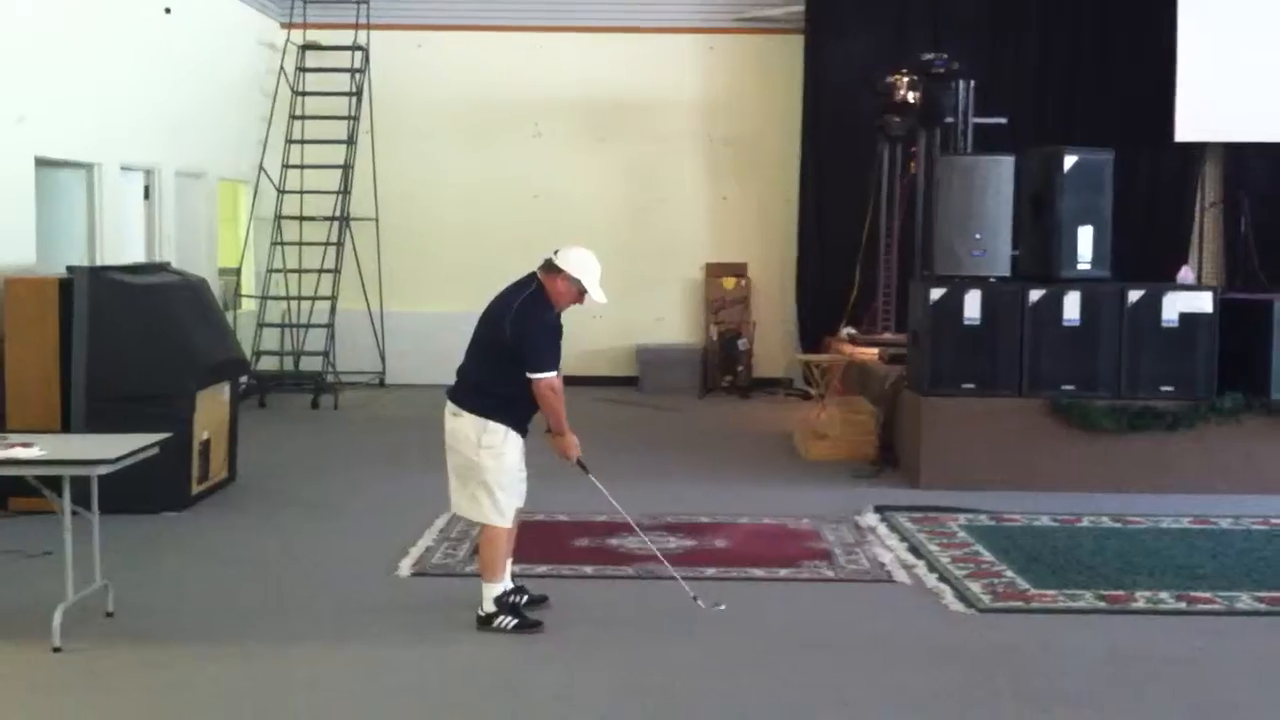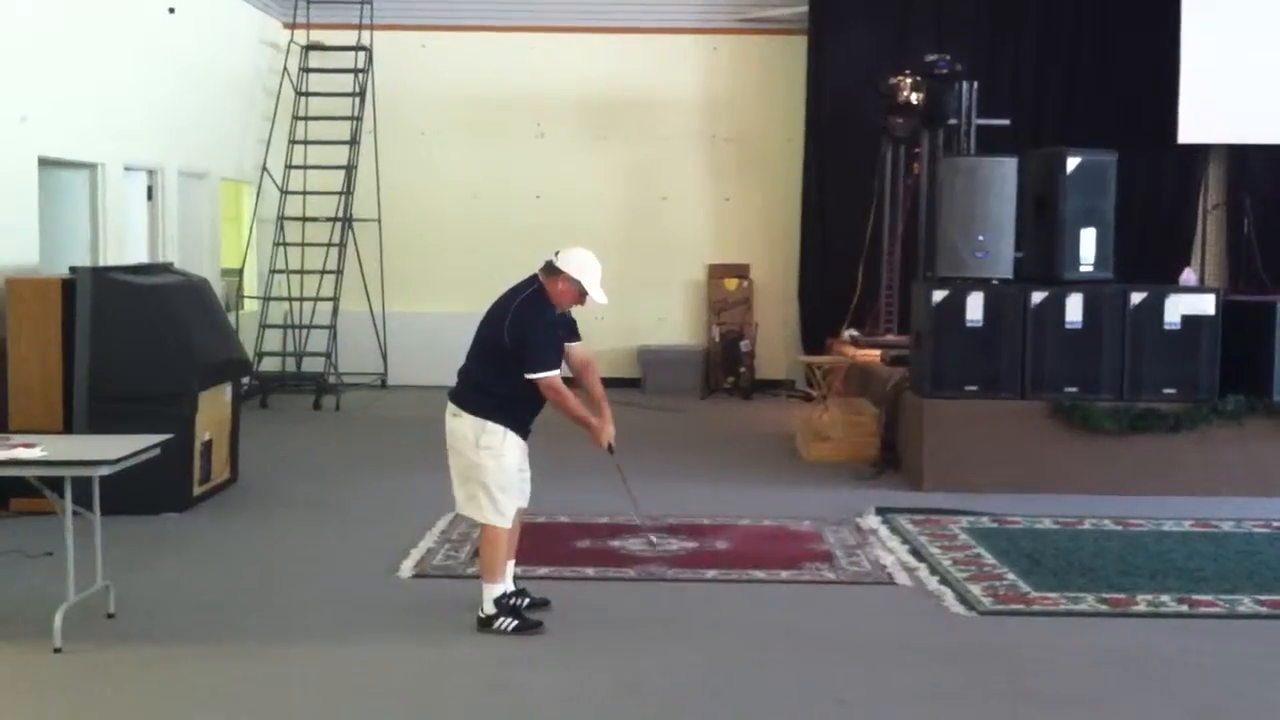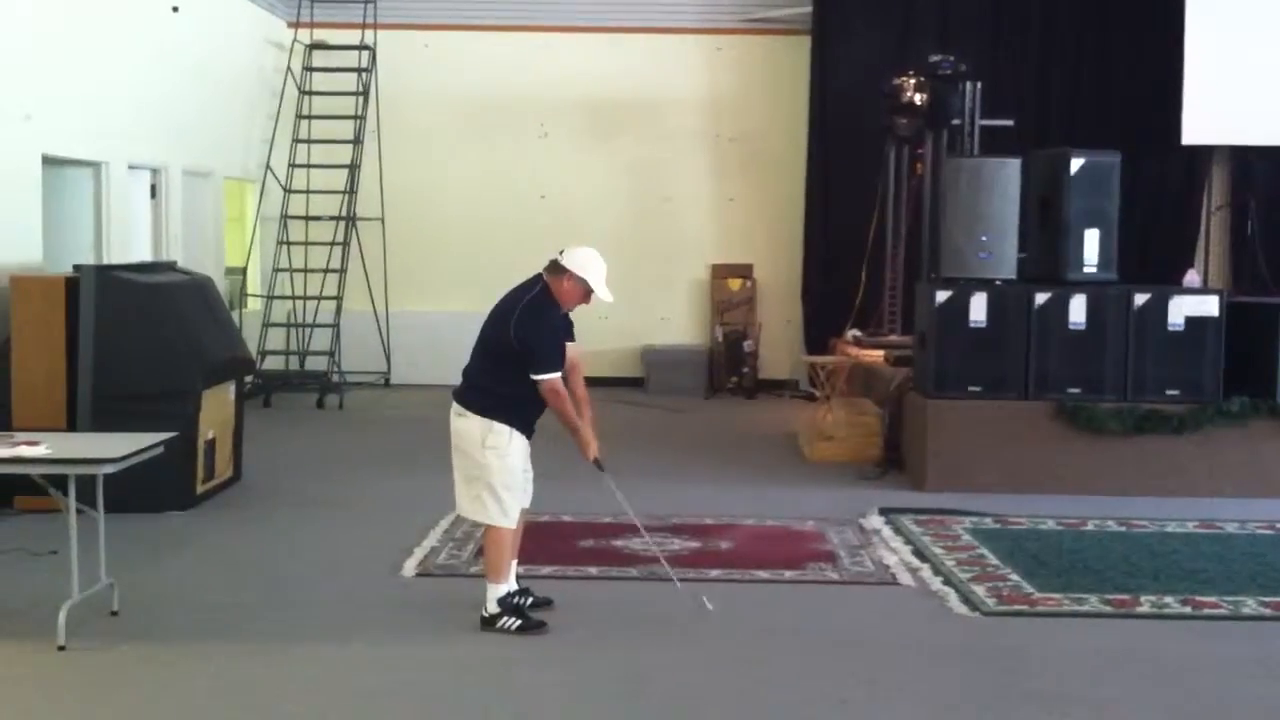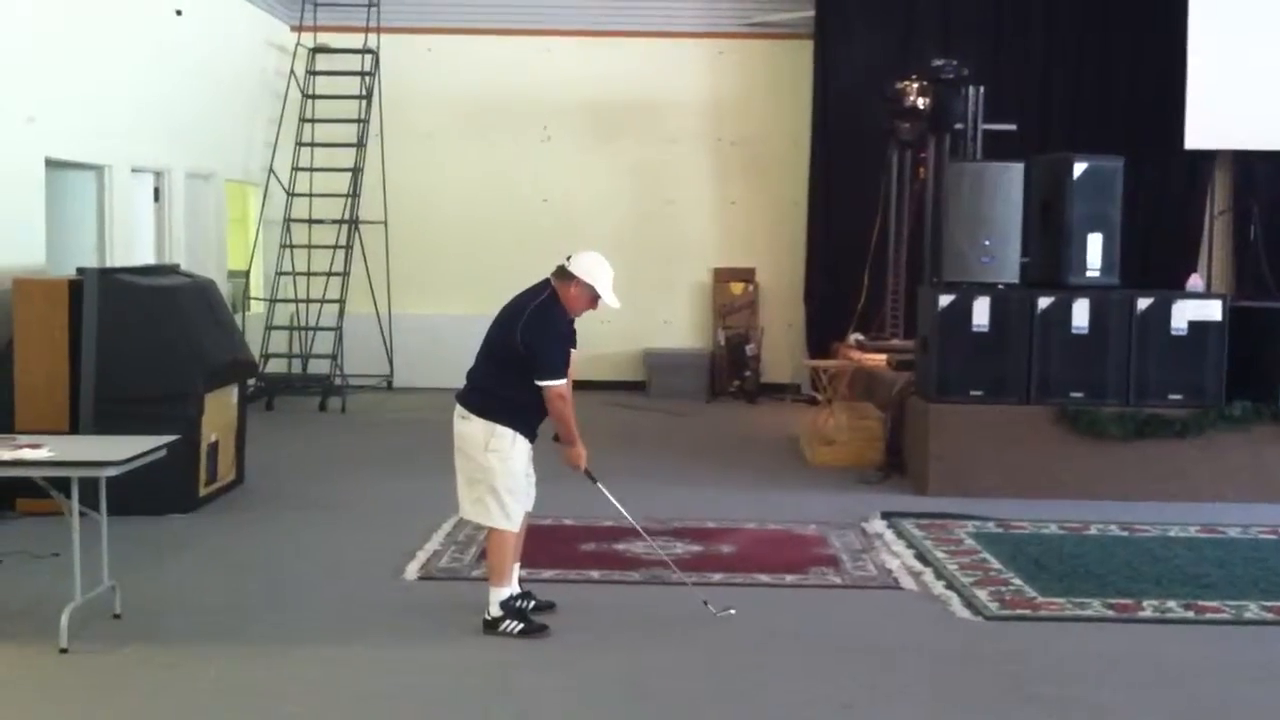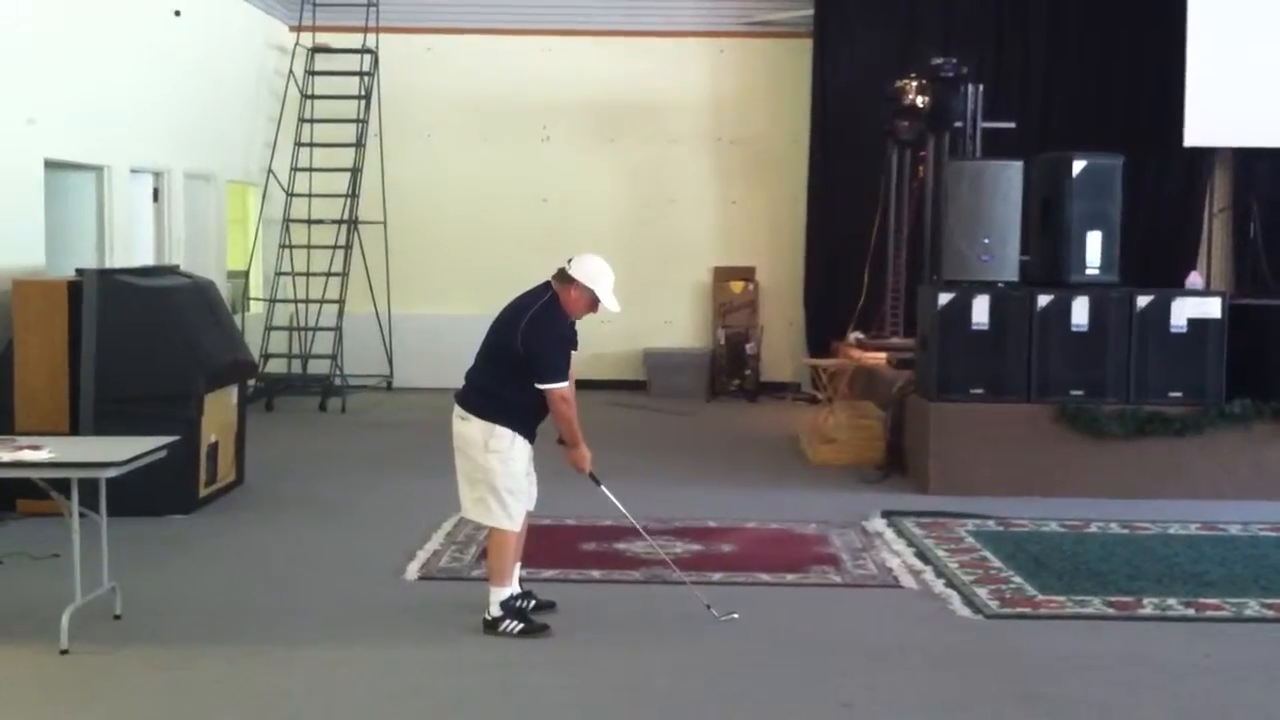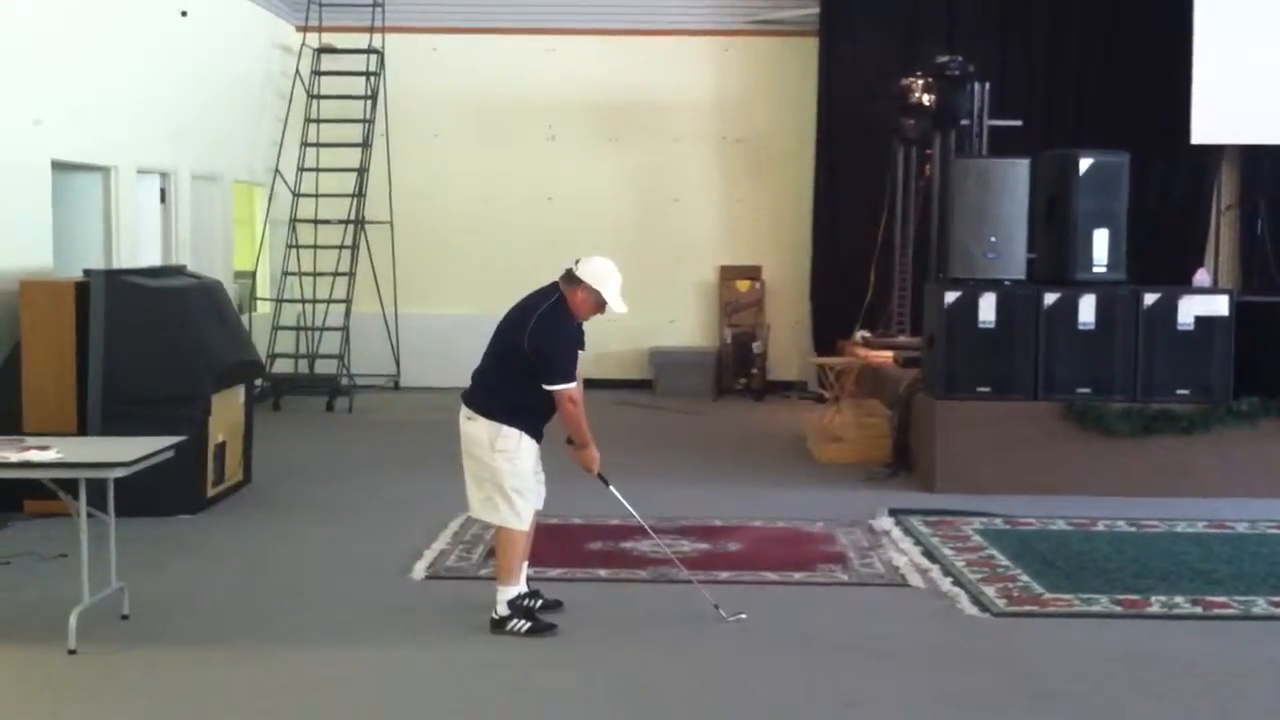
dt=0.4s
person 1, frame 1
left shoulder: (536, 299)
right shoulder: (533, 314)
left elbow: (550, 376)
right elbow: (545, 387)
left wrist: (559, 429)
right wrist: (563, 434)
left hip: (496, 418)
right hip: (484, 422)
left knee: (509, 506)
right knee: (497, 513)
left ankle: (504, 587)
right ankle: (492, 606)
person 1, frame 2
left shoulder: (548, 305)
right shoulder: (530, 314)
left elbow: (580, 360)
right elbow: (551, 386)
left wrist: (605, 414)
right wrist: (592, 425)
left hip: (504, 420)
right hip: (484, 422)
left knee: (513, 505)
right knee: (498, 513)
left ankle: (505, 588)
right ankle: (493, 608)
person 1, frame 3
left shoulder: (548, 303)
right shoulder: (536, 314)
left elbow: (570, 364)
right elbow: (552, 389)
left wrist: (587, 420)
right wrist: (582, 434)
left hip: (505, 419)
right hip: (489, 422)
left knee: (516, 506)
right knee: (502, 513)
left ankle: (509, 588)
right ankle: (496, 607)
person 1, frame 4
left shoulder: (551, 306)
right shoulder: (545, 320)
left elbow: (563, 377)
right elbow: (555, 395)
left wrist: (569, 437)
right wrist: (573, 443)
left hip: (507, 422)
right hip: (492, 425)
left knee: (518, 508)
right knee: (504, 515)
left ankle: (511, 591)
right ankle: (499, 610)
person 1, frame 5
left shoulder: (550, 307)
right shoulder: (545, 324)
left elbow: (563, 381)
right elbow: (558, 398)
left wrist: (571, 438)
right wrist: (577, 445)
left hip: (505, 421)
right hip: (491, 425)
left knee: (519, 508)
right knee: (506, 515)
left ankle: (511, 591)
right ankle: (499, 610)
person 1, frame 6
left shoulder: (557, 307)
right shoulder: (552, 325)
left elbow: (571, 381)
right elbow: (567, 398)
left wrist: (579, 438)
right wrist: (585, 445)
left hip: (511, 420)
right hip: (498, 425)
left knee: (528, 506)
right knee: (514, 514)
left ankle: (518, 590)
right ankle: (507, 609)
